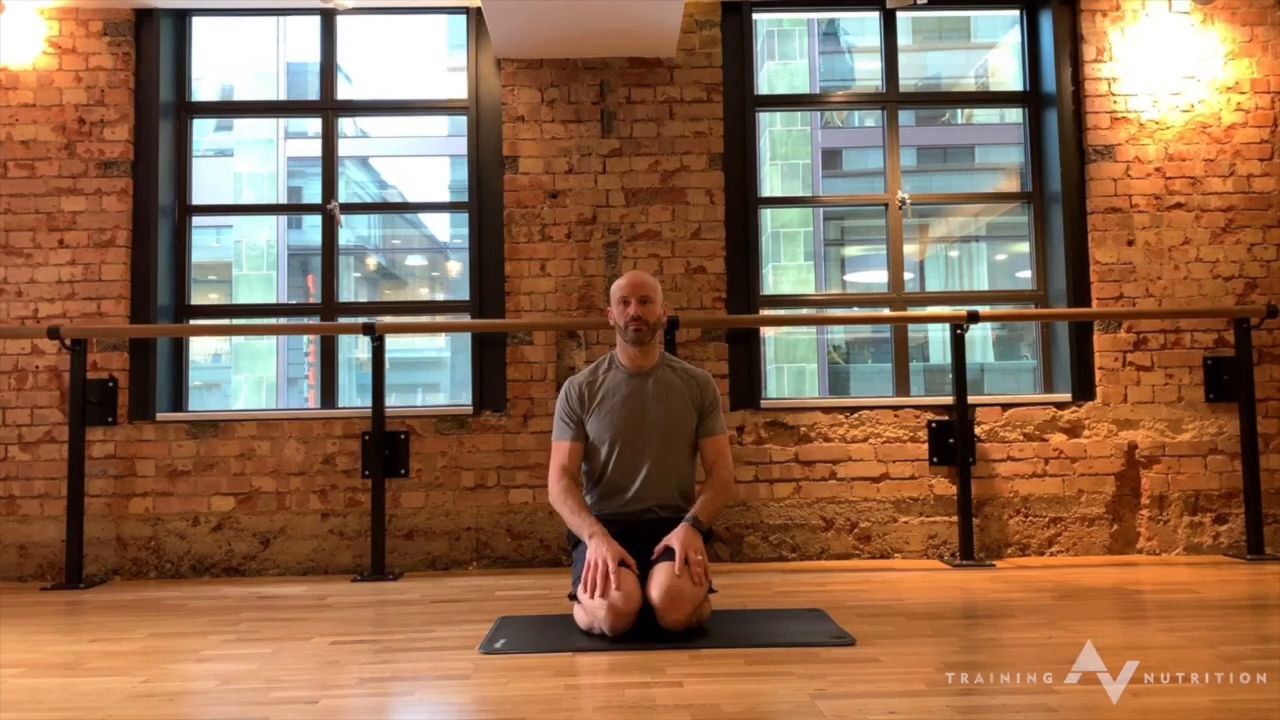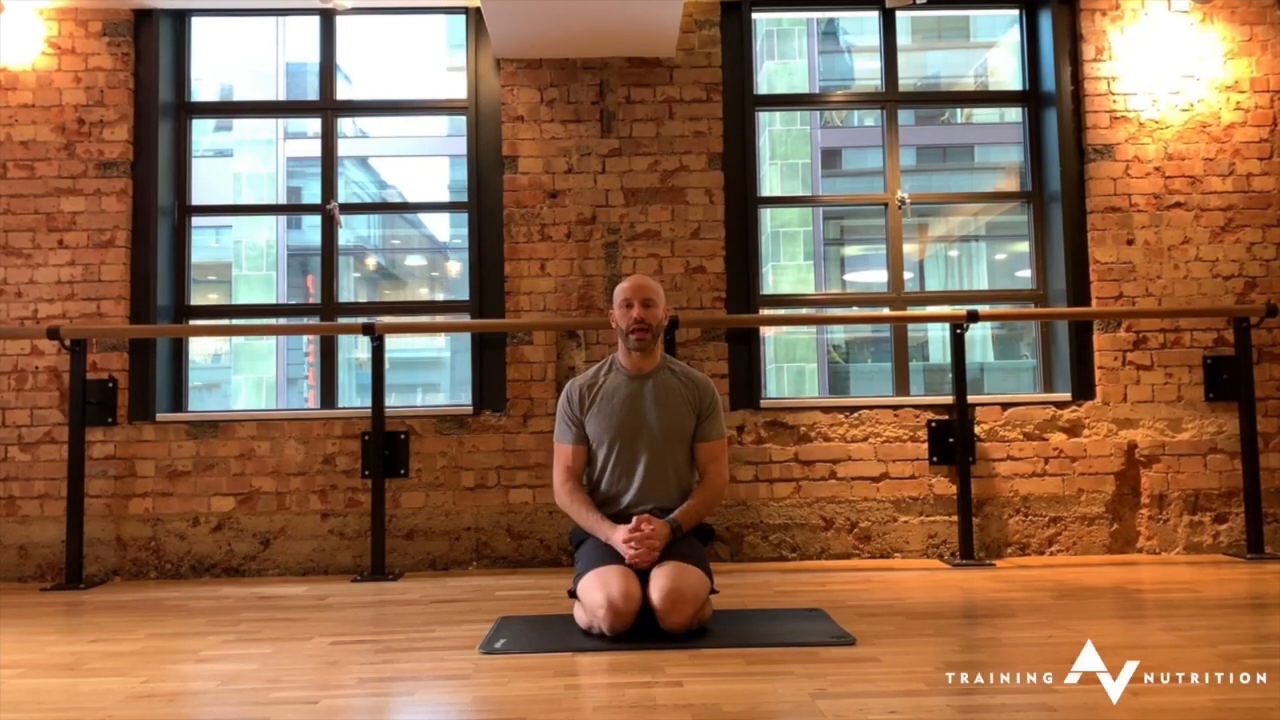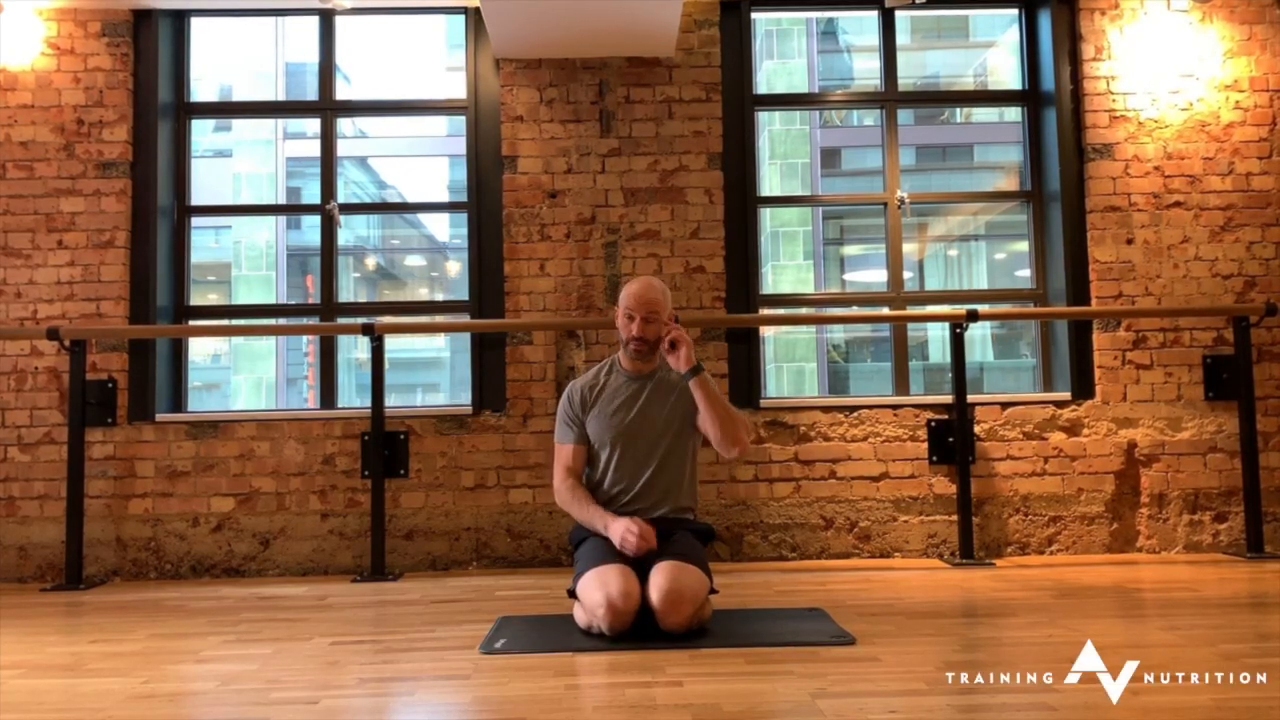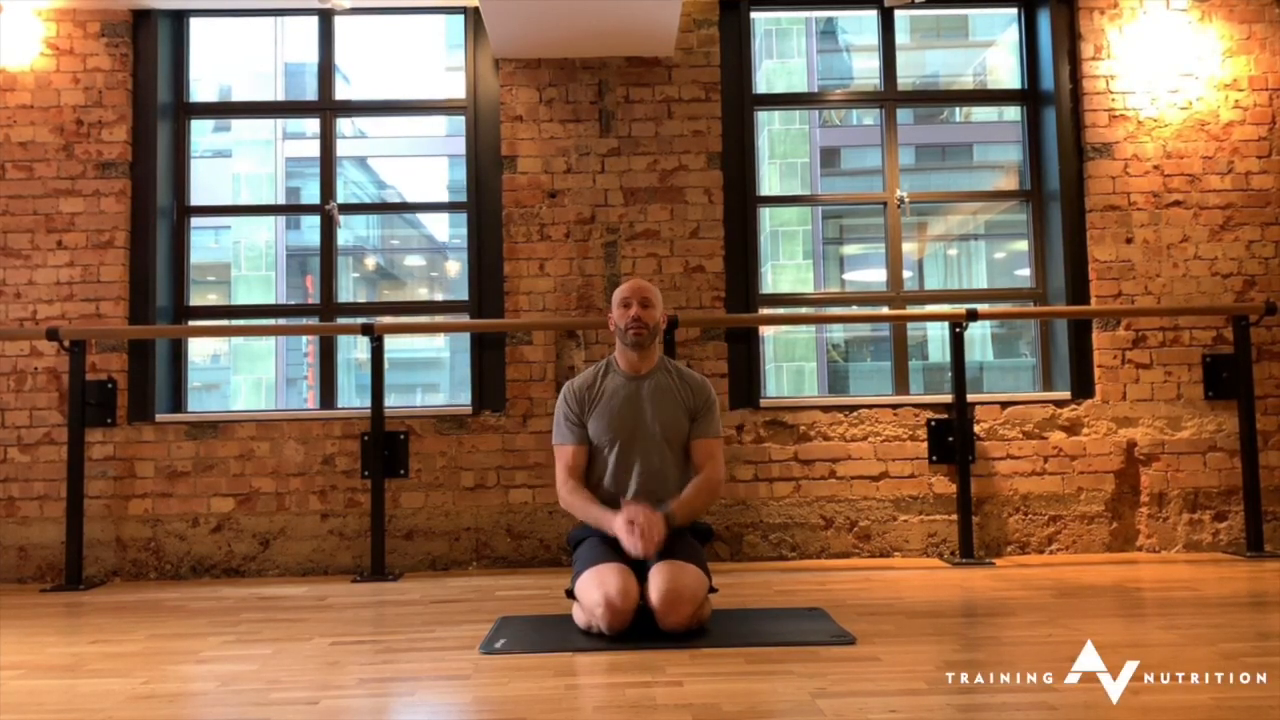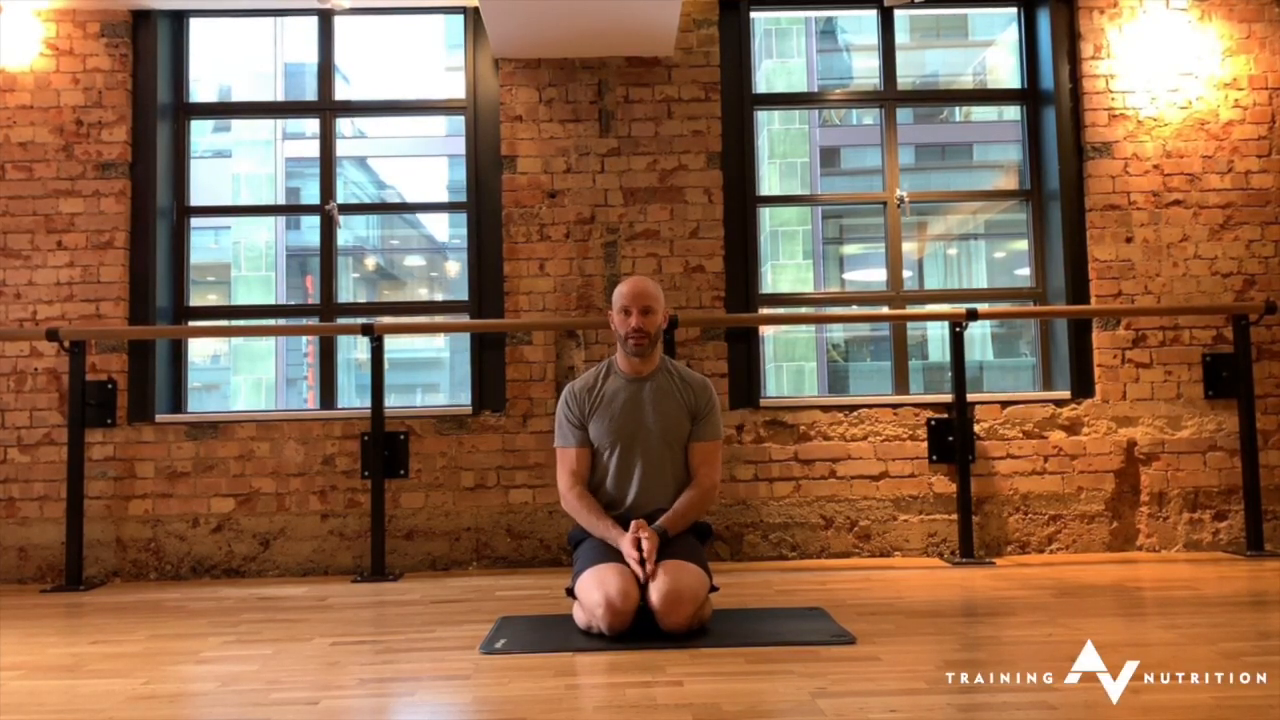
dt=1s
person 1, frame 1
left shoulder: (697, 384)
right shoulder: (579, 389)
left elbow: (721, 472)
right elbow: (561, 481)
left wrist: (692, 526)
right wrist: (596, 537)
left hip: (674, 527)
right hip: (606, 528)
left knee: (674, 607)
right knee: (613, 612)
right ankle: (586, 602)
person 1, frame 2
left shoulder: (698, 388)
right shoulder: (580, 391)
left elbow: (715, 478)
right elbow: (565, 484)
left wrist: (669, 527)
right wrist: (612, 533)
left hip: (677, 529)
right hip: (604, 530)
left knee: (676, 608)
right knee: (614, 610)
right ankle: (588, 597)
person 1, frame 3
left shoulder: (688, 385)
right shoulder: (582, 392)
left elbow: (735, 446)
right elbow: (564, 484)
left wrist: (691, 372)
right wrist: (611, 524)
left hip: (675, 528)
right hip: (604, 531)
left knee: (675, 608)
right knee: (613, 609)
left ankle: (650, 591)
right ankle: (587, 598)
person 1, frame 4
left shoulder: (695, 389)
right shoulder: (578, 392)
left elbow: (711, 477)
right elbow: (568, 486)
left wrist: (664, 518)
right wrist: (614, 522)
left hip: (674, 529)
right hip: (602, 530)
left knee: (674, 609)
right knee: (612, 609)
left ankle: (655, 588)
right ankle: (587, 598)
person 1, frame 5
left shoulder: (697, 390)
right shoulder: (579, 394)
left elbow: (706, 483)
right elbow: (571, 489)
left wrist: (657, 531)
right wrist: (620, 538)
left hip: (674, 528)
right hip: (602, 530)
left knee: (675, 609)
right knee: (613, 609)
left ankle: (651, 590)
right ankle: (587, 595)
